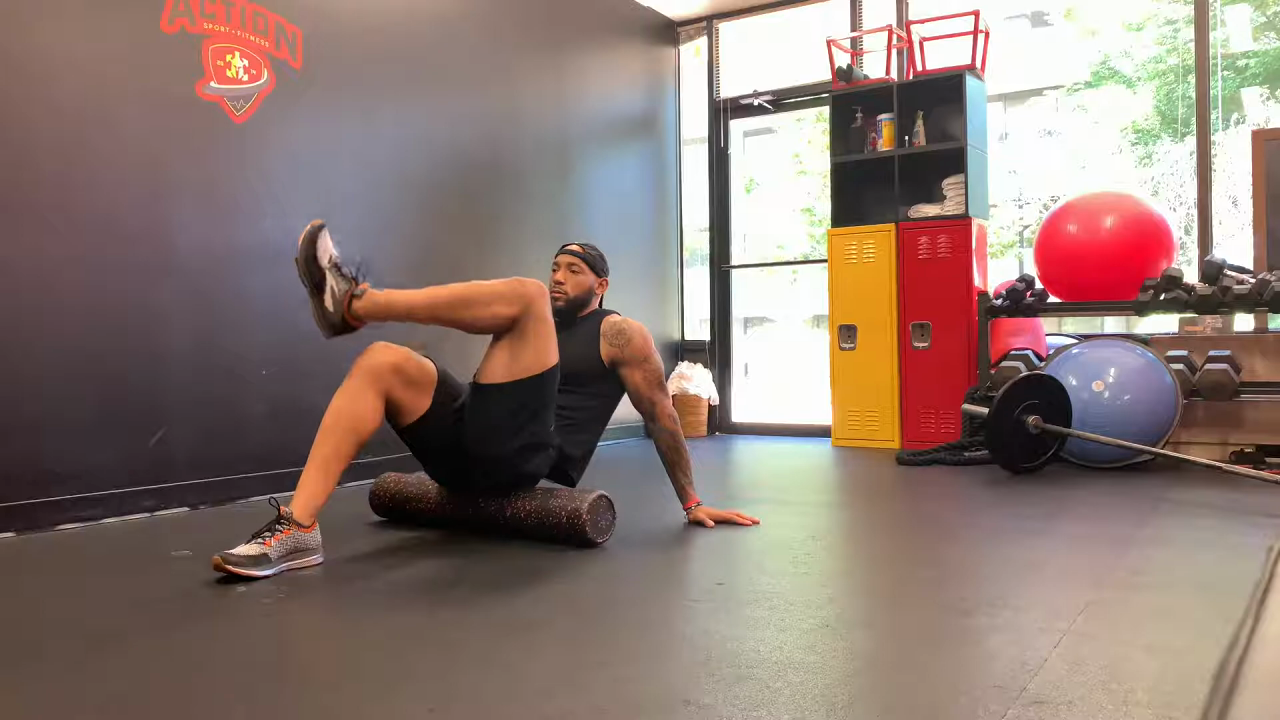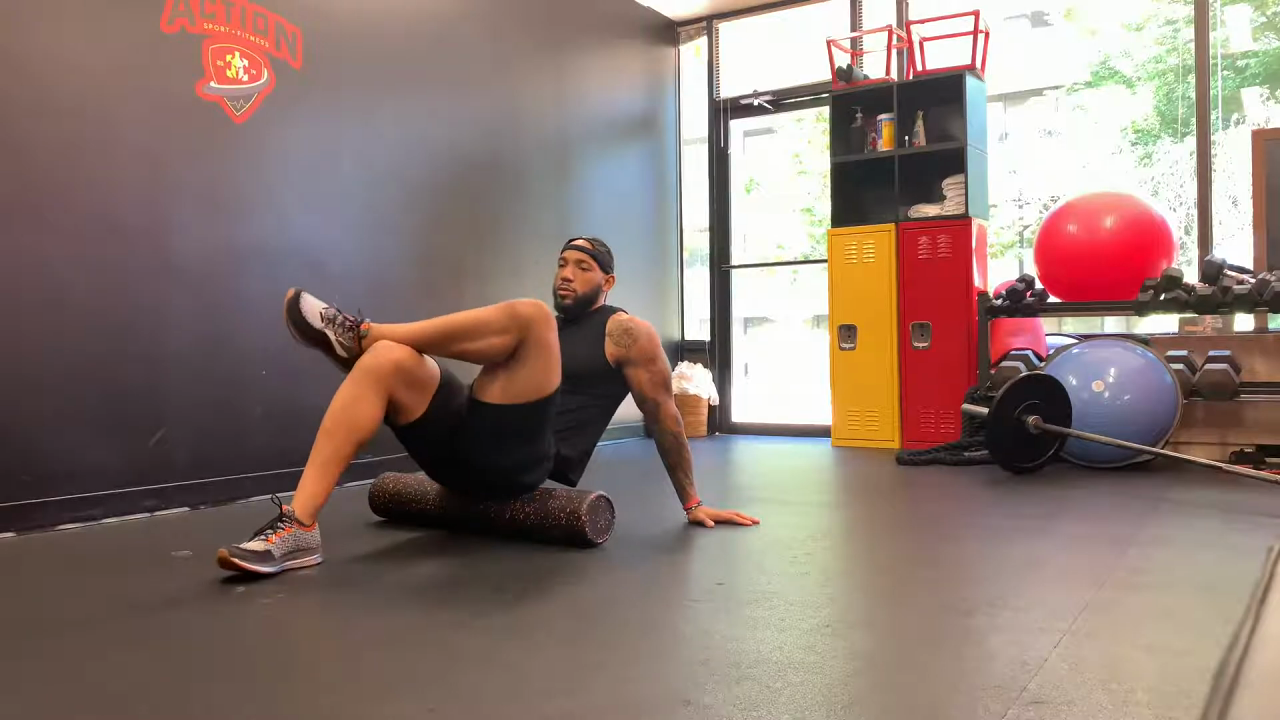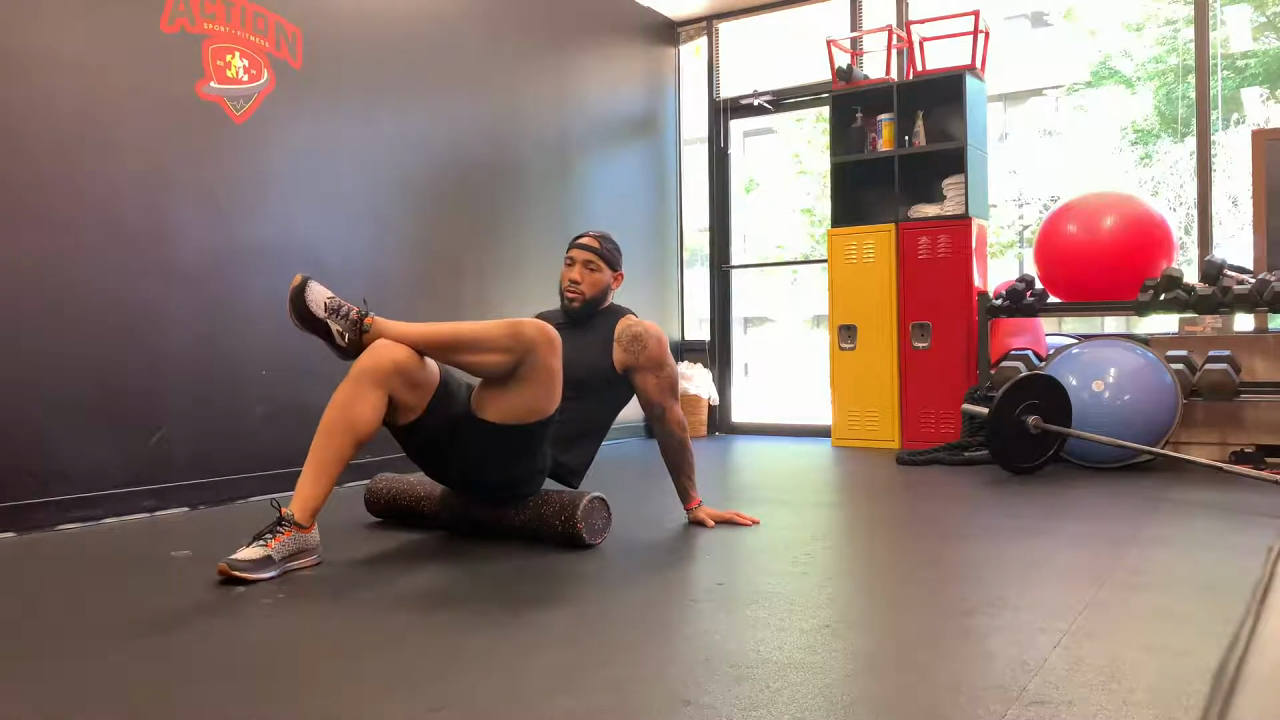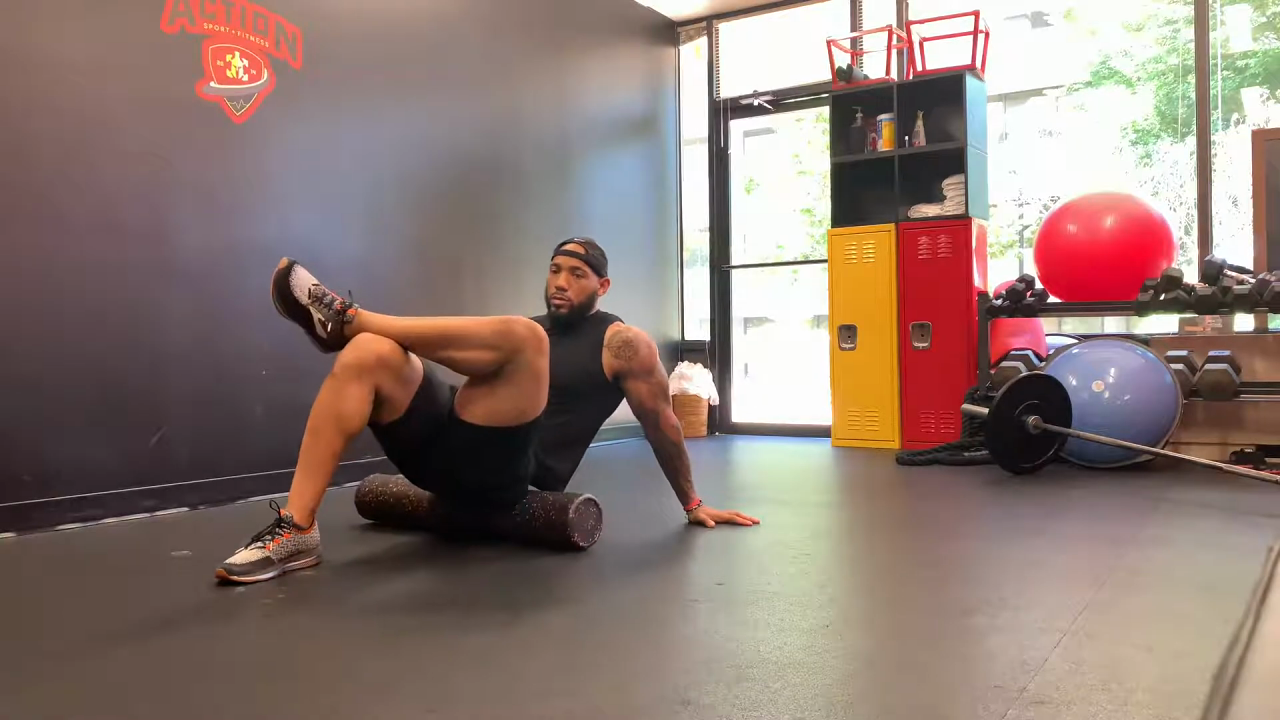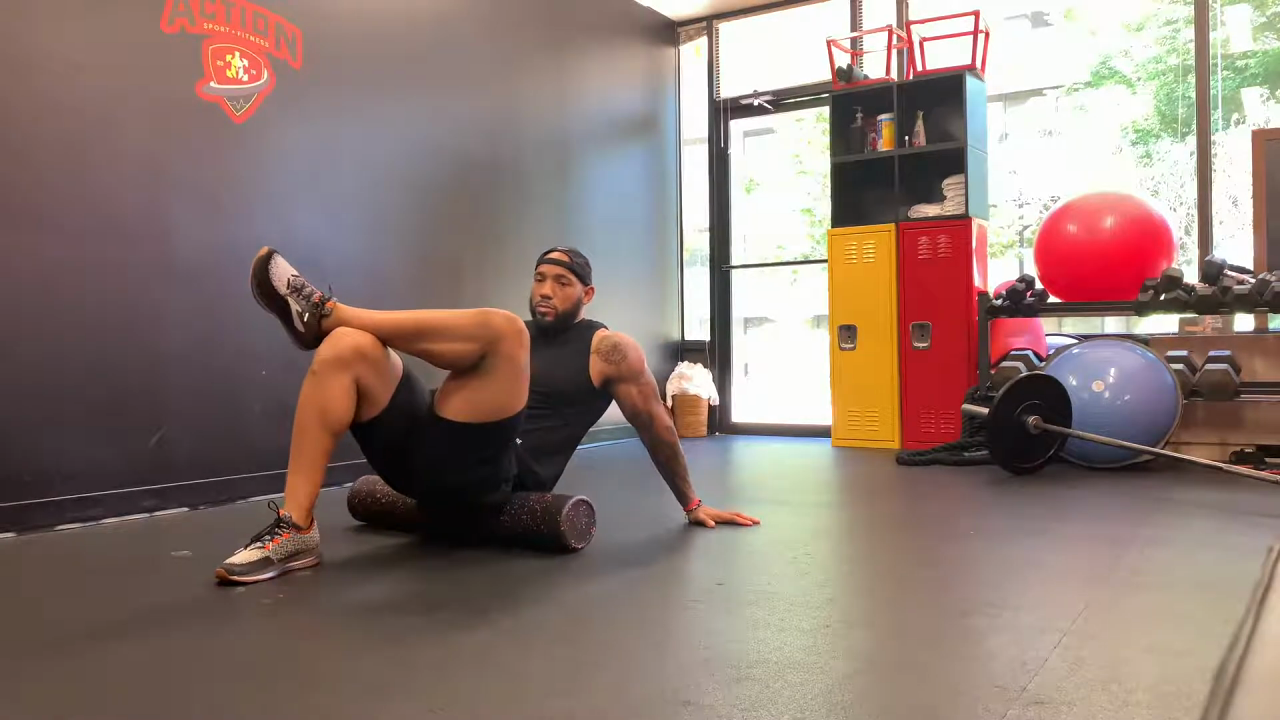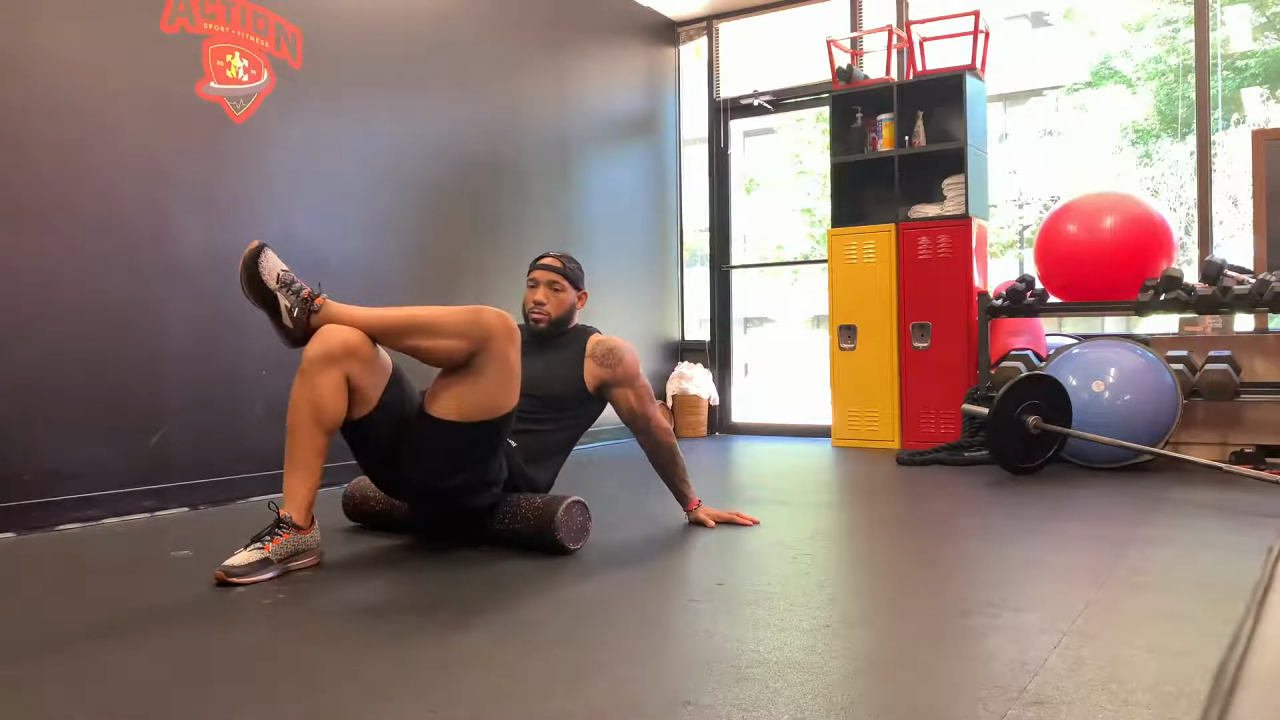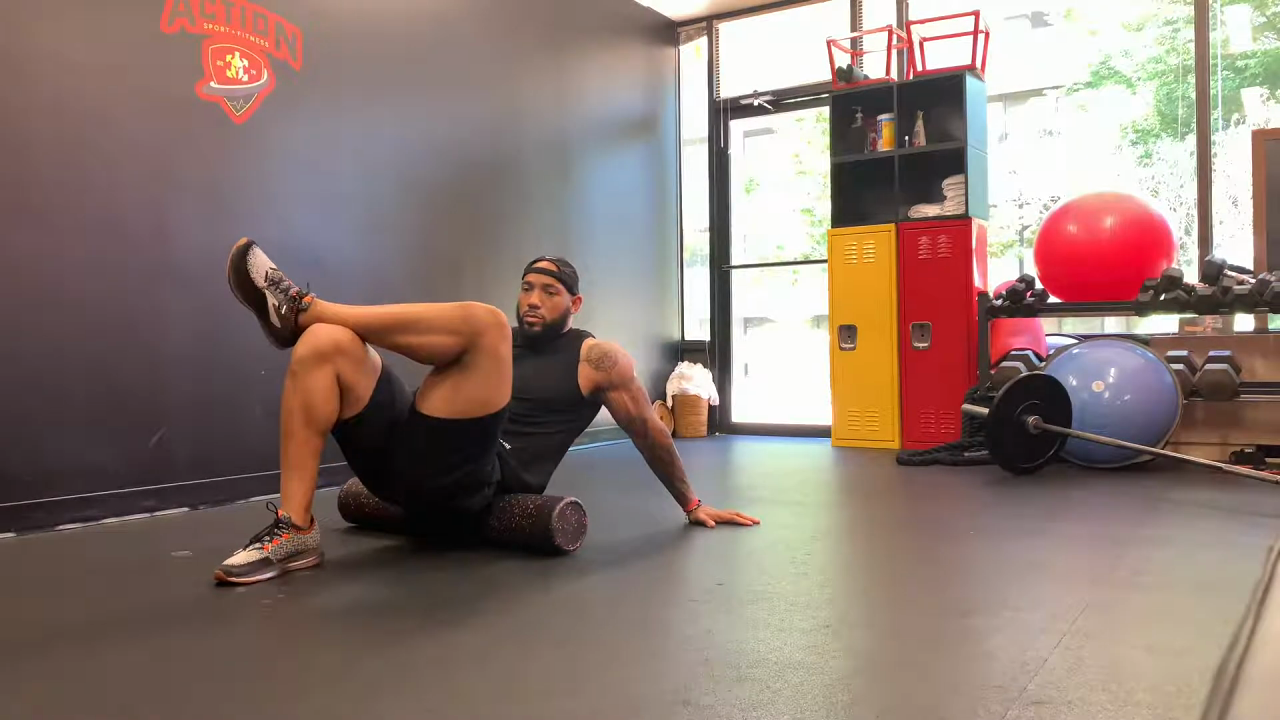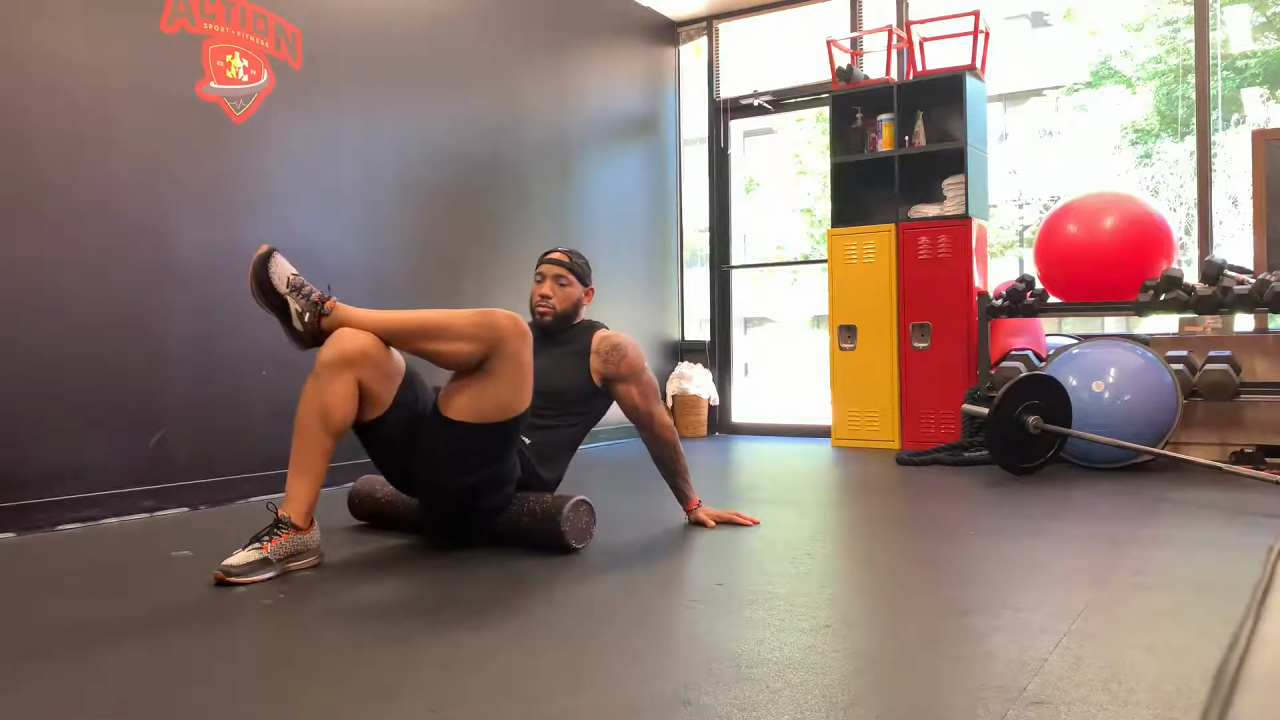
dt=0.4s
person 1, frame 1
left shoulder: (620, 335)
right shoulder: (542, 331)
left elbow: (660, 415)
left wrist: (691, 502)
left hip: (519, 451)
right hip: (472, 446)
left knee: (525, 295)
right knee: (382, 362)
left ankle: (352, 303)
right ankle: (299, 527)
person 1, frame 2
left shoulder: (626, 335)
right shoulder: (548, 336)
left elbow: (664, 415)
left wrist: (691, 503)
left hip: (517, 459)
right hip: (471, 449)
left knee: (528, 315)
right knee: (386, 362)
left ankle: (361, 335)
right ankle: (299, 527)
person 1, frame 3
left shoulder: (635, 337)
right shoulder: (546, 323)
left elbow: (668, 420)
left wrist: (693, 503)
left hip: (516, 464)
right hip: (466, 441)
left knee: (534, 338)
right knee: (385, 361)
left ankle: (364, 327)
right ankle: (297, 529)
person 1, frame 4
left shoulder: (622, 343)
right shoulder: (532, 330)
left elbow: (661, 424)
left wrist: (692, 504)
left hip: (499, 468)
right hip: (446, 444)
left knee: (521, 336)
right knee: (367, 355)
left ankle: (348, 318)
right ankle: (296, 529)
person 1, frame 5
left shoulder: (609, 349)
right shoulder: (517, 343)
left elbow: (655, 426)
left wrist: (692, 503)
left hip: (481, 471)
right hip: (429, 451)
left knee: (501, 328)
right knee: (347, 348)
left ankle: (324, 313)
right ankle: (295, 529)
person 1, frame 6
left shoulder: (603, 354)
right shoulder: (511, 344)
left elbow: (653, 429)
left wrist: (692, 505)
left hip: (472, 475)
right hip: (420, 455)
left knee: (490, 325)
right knee: (335, 346)
left ankle: (312, 309)
right ankle: (295, 529)
person 1, frame 7
left shoulder: (596, 359)
right shoulder: (502, 344)
left elbow: (649, 430)
left wrist: (692, 504)
left hip: (463, 474)
right hip: (408, 455)
left knee: (482, 321)
right knee: (323, 344)
left ankle: (300, 308)
right ankle: (294, 530)
person 1, frame 8
left shoulder: (608, 349)
right shoulder: (517, 347)
left elbow: (657, 424)
left wrist: (691, 503)
left hip: (484, 473)
right hip: (430, 449)
left knee: (504, 327)
right knee: (348, 350)
left ankle: (323, 312)
right ankle: (295, 530)
